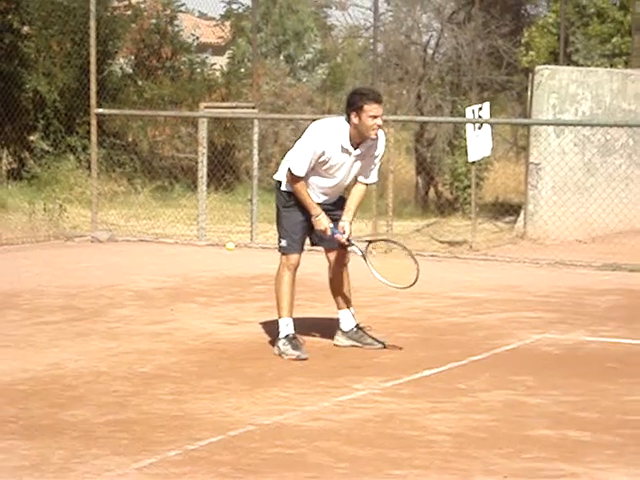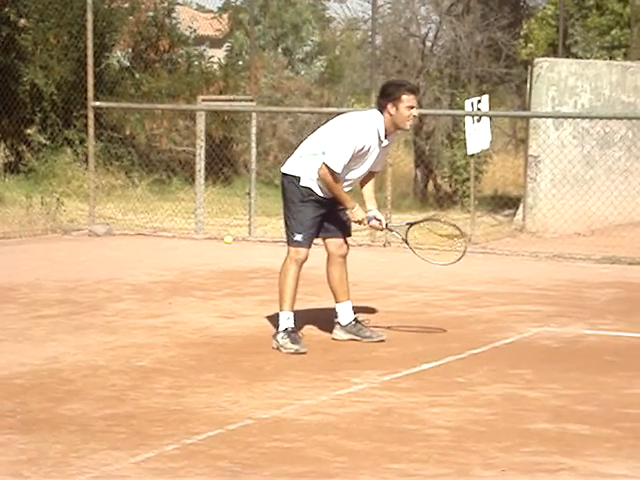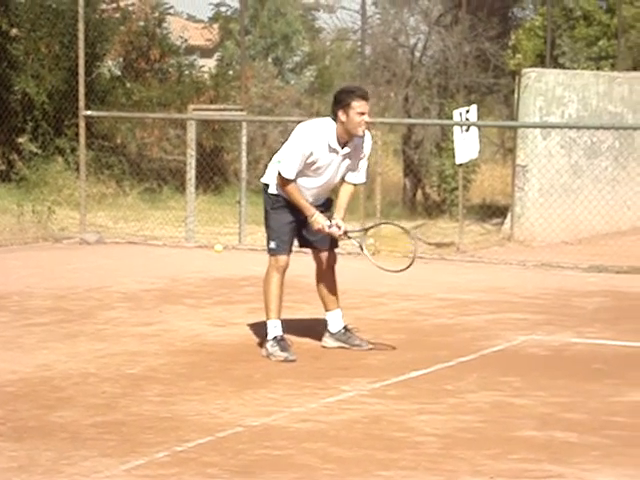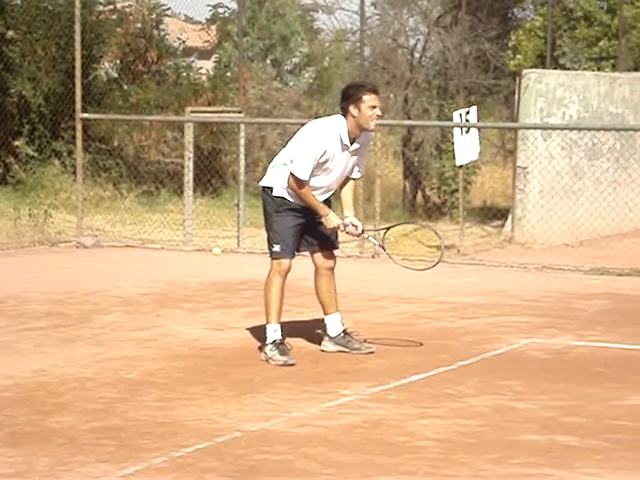
dt=0.7s
person 1, frame 1
left shoulder: (377, 142)
right shoulder: (322, 134)
left elbow: (362, 181)
right elbow: (294, 177)
left wrist: (346, 219)
right wrist: (316, 214)
left hip: (331, 197)
right hip: (294, 192)
left knee: (339, 258)
right knee: (290, 259)
left ankle: (347, 328)
right ankle: (285, 335)
person 1, frame 2
left shoulder: (387, 133)
right shoulder: (358, 129)
left elbow: (369, 171)
right elbow: (325, 172)
left wrist: (371, 207)
right wrist: (352, 207)
left hip: (331, 188)
right hip: (303, 181)
left knee: (339, 250)
right knee: (298, 252)
left ankle: (345, 321)
right ankle: (285, 329)
person 1, frame 3
left shoulder: (364, 142)
right shoulder: (309, 134)
left elbow: (350, 181)
right elbow: (284, 180)
left wrist: (338, 217)
right wrist: (311, 214)
left hip: (318, 198)
right hip: (282, 193)
left knee: (327, 260)
right knee: (280, 261)
left ankle: (335, 329)
right ankle: (273, 336)
person 1, frame 4
left shoulder: (364, 137)
right shoulder: (320, 134)
left elbow: (349, 177)
right elbow: (296, 183)
left wrist: (348, 214)
right wrist: (326, 214)
left hip: (317, 198)
right hip: (282, 194)
left knee: (326, 262)
right knee: (281, 264)
left ankle: (334, 333)
right ankle: (272, 341)
